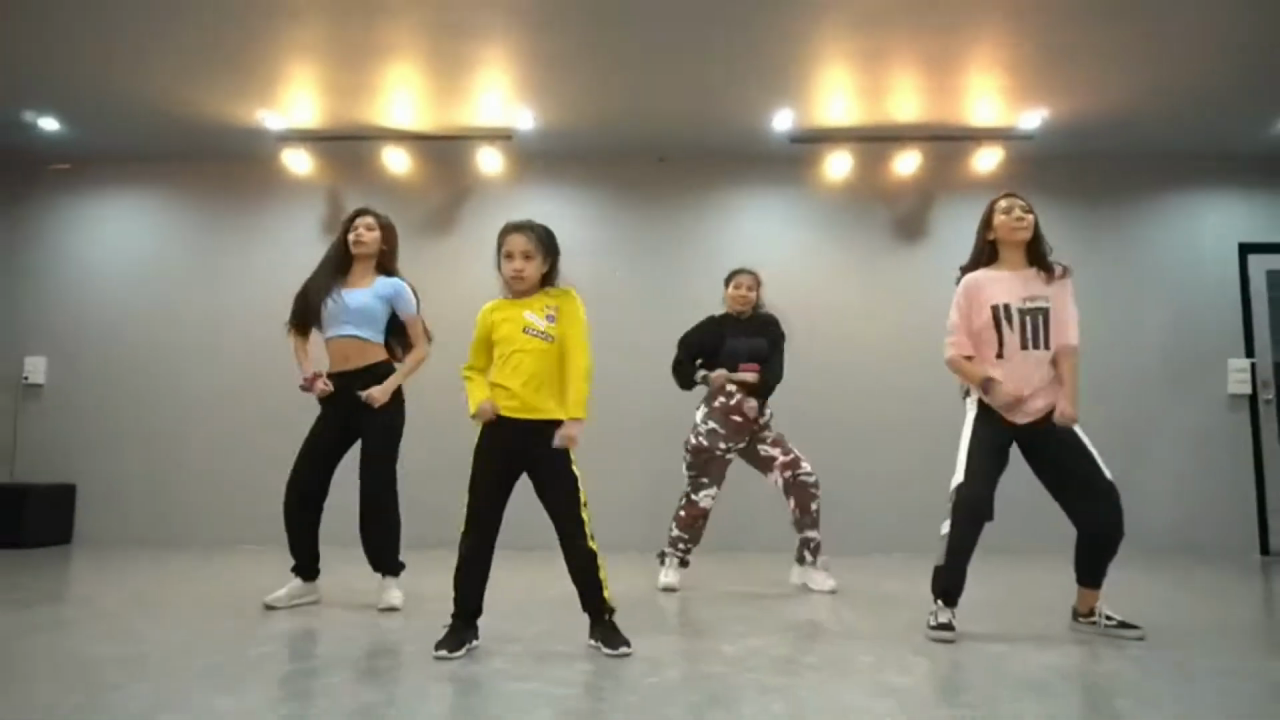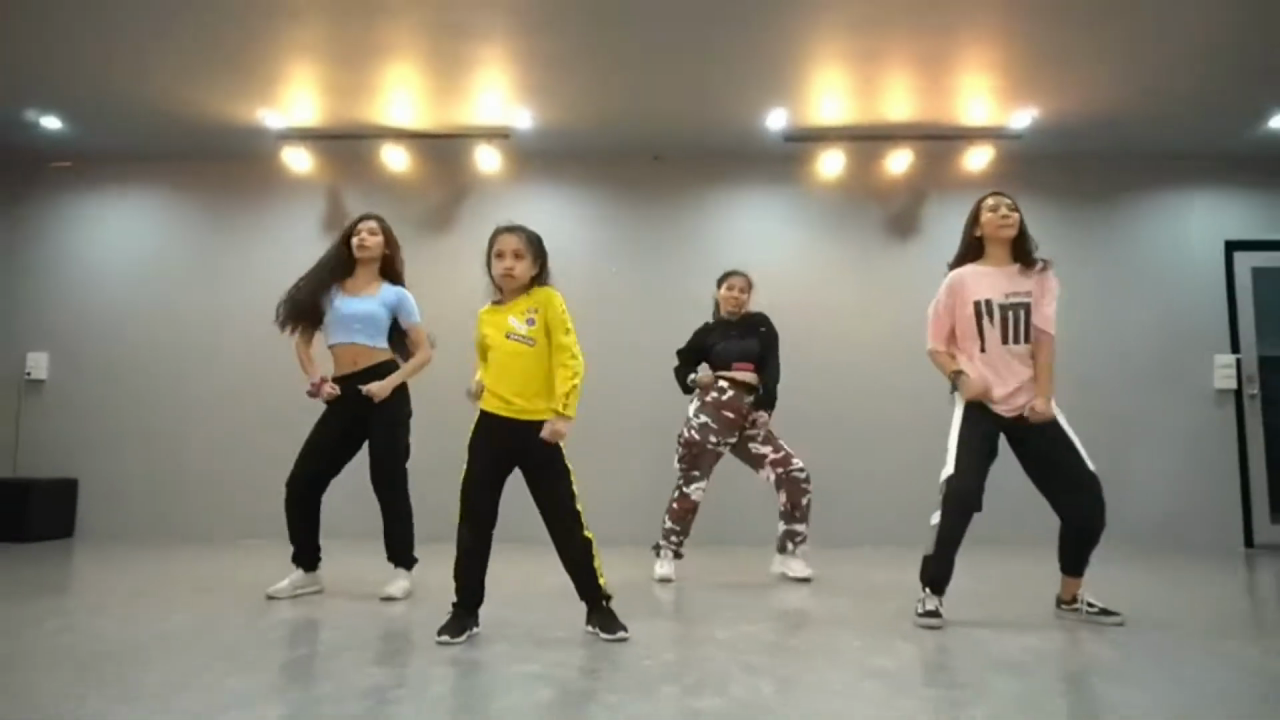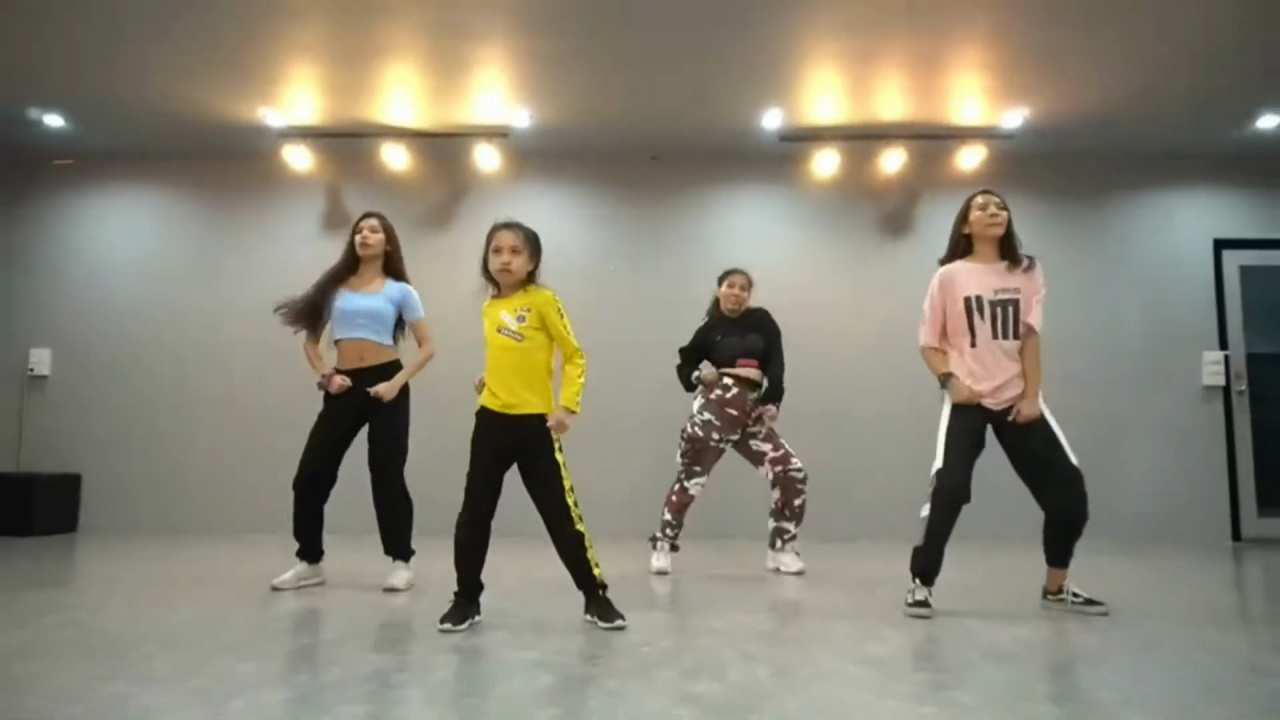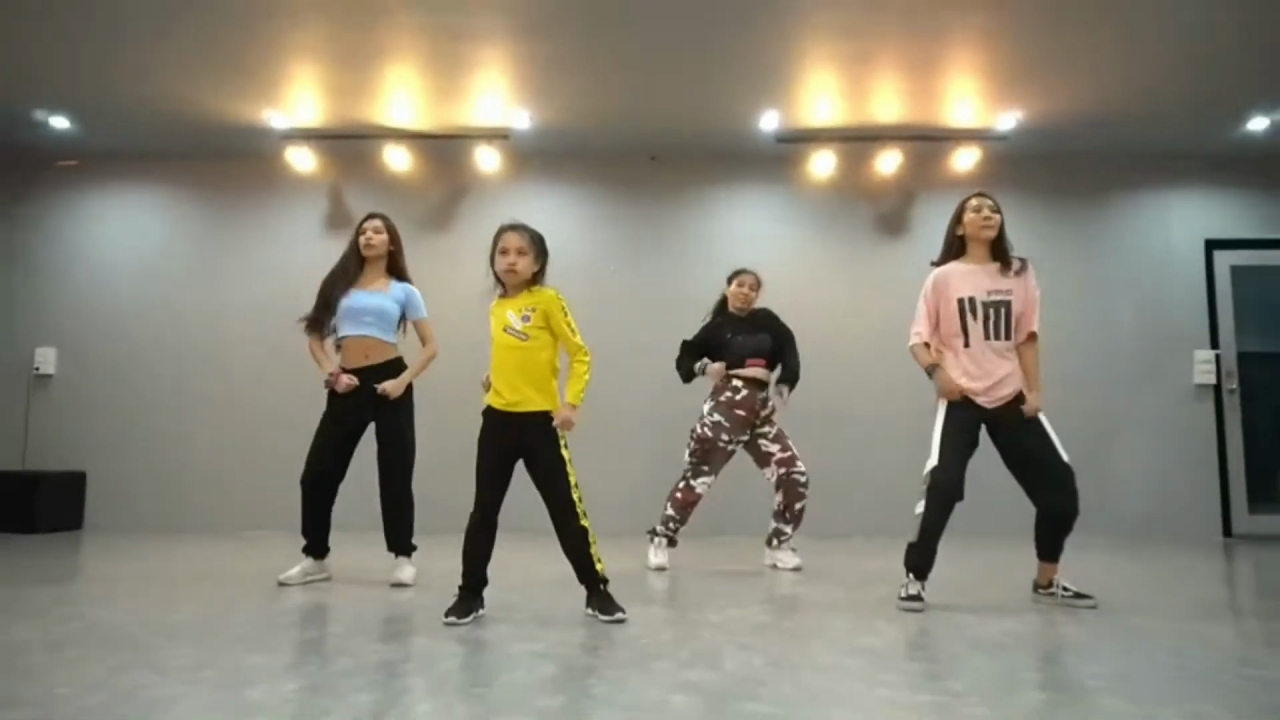
dt=0.1s
person 1, frame 1
left shoulder: (1057, 280)
right shoulder: (974, 285)
left elbow: (1065, 346)
right elbow: (956, 353)
left wrist: (1069, 398)
right wrist: (989, 384)
left hip: (1045, 411)
right hip: (990, 411)
left knee: (1103, 505)
right knee: (970, 503)
left ankle: (1087, 609)
right ankle: (944, 605)
person 1, frame 2
left shoulder: (1040, 275)
right shoulder: (959, 280)
left elbow: (1043, 336)
right elbow: (936, 344)
left wrist: (1043, 395)
right wrist: (961, 378)
left hip: (1028, 403)
right hip: (977, 404)
left knee: (1085, 496)
right knee: (959, 495)
left ankle: (1070, 596)
right ankle: (931, 593)
person 1, frame 3
left shoulder: (1028, 272)
right shoulder: (949, 277)
left elbow: (1029, 336)
right elbow: (929, 340)
left wrist: (1032, 394)
right wrist: (950, 379)
left hip: (1017, 396)
right hip: (966, 398)
left knee: (1068, 489)
right knee: (949, 488)
left ankle: (1056, 588)
right ankle: (921, 584)
person 1, frame 4
left shoulder: (1019, 274)
right shoulder: (943, 278)
left elbow: (1027, 338)
right elbow: (919, 339)
left wrist: (1034, 390)
right wrist: (936, 372)
left hip: (1011, 395)
right hip: (960, 396)
left knee: (1059, 486)
right knee: (942, 485)
left ankle: (1047, 581)
right ankle: (915, 578)
person 2, frame 1
left shoulder: (566, 302)
right shoulder: (490, 313)
left elbow: (578, 363)
right elbow: (472, 368)
left wrist: (574, 418)
right wrist: (477, 398)
left hip: (546, 432)
right hip: (499, 430)
left knee: (574, 529)
right knee: (478, 528)
left ankle: (601, 619)
right ankle: (464, 623)
person 2, frame 2
left shoulder: (548, 301)
right shoulder: (486, 316)
left elbow: (570, 360)
left wrist: (561, 414)
right wrist: (478, 381)
left hip: (538, 429)
right hip: (491, 427)
left knee: (568, 521)
right knee: (474, 521)
left ankle: (598, 606)
right ankle: (465, 610)
person 2, frame 3
left shoulder: (543, 300)
right shoulder: (489, 307)
left elbow: (575, 356)
left wrist: (567, 406)
right wrist: (486, 376)
left hip: (535, 423)
right hip: (490, 421)
left knee: (561, 514)
right knee: (474, 513)
left ankle: (595, 596)
right ankle: (467, 599)
person 2, frame 4
left shoulder: (547, 300)
right shoulder: (496, 307)
left elbow: (580, 354)
left wrist: (571, 403)
right wrist: (492, 376)
left hip: (540, 420)
right hip: (497, 419)
left knee: (567, 509)
right knee: (483, 510)
left ankle: (596, 590)
right ankle: (471, 594)
person 3, frame 1
left shoulder: (393, 288)
right shoulder: (326, 284)
left elbow: (421, 347)
right elbow: (299, 335)
left wrist: (389, 387)
right wrist: (309, 376)
left hip: (378, 391)
right hip: (338, 395)
left knee: (376, 486)
right knee: (302, 487)
left ankle: (390, 578)
right ankle: (305, 579)
person 3, frame 2
left shoulder: (396, 295)
right shoulder: (326, 288)
left elbow: (423, 352)
right elbow: (301, 338)
left wrist: (390, 383)
right wrist: (316, 380)
left hip: (383, 389)
right hip: (343, 396)
left knee: (389, 481)
right knee: (302, 481)
left ankle: (401, 570)
right ankle: (306, 569)
person 3, frame 3
left shoulder: (401, 292)
right shoulder: (335, 286)
left elbow: (427, 346)
right elbow: (310, 337)
left wrist: (398, 383)
right wrist: (324, 374)
left hip: (385, 385)
right hip: (345, 388)
left knee: (387, 476)
right knee: (311, 475)
left ankle: (400, 562)
right ankle: (310, 562)
person 3, frame 4
left shoulder: (405, 292)
right shoulder: (340, 285)
left elbow: (430, 346)
right elbow: (315, 336)
left wrist: (404, 381)
right wrist: (331, 372)
left hip: (389, 383)
right hip: (349, 387)
left knee: (395, 473)
right knee: (318, 473)
left ankle: (402, 557)
right ankle: (316, 558)
person 4, frame 1
left shoulder: (768, 326)
right shoulder: (713, 326)
left elbow: (773, 368)
right elbow: (682, 363)
left wrist: (757, 398)
right wrist: (704, 377)
left hip: (757, 415)
right hip: (720, 410)
left knee: (803, 478)
right knee: (701, 488)
left ankle: (808, 564)
right ankle: (672, 561)
person 4, frame 2
left shoulder: (760, 325)
right shoulder: (708, 332)
left elbow: (771, 367)
right elbow: (684, 365)
left wrist: (766, 406)
right wrist: (693, 379)
left hip: (750, 411)
right hip: (712, 405)
left knee: (795, 473)
right knee: (692, 482)
left ankle: (788, 554)
right ankle: (666, 553)
person 4, frame 3
left shoulder: (761, 320)
right shoulder: (709, 329)
left elbow: (776, 361)
right elbow: (686, 364)
left wrist: (773, 399)
right wrist: (700, 376)
left hip: (754, 405)
right hip: (718, 402)
left knee: (791, 473)
right knee: (692, 476)
left ankle: (781, 549)
right ankle: (662, 545)
person 4, frame 4
left shoulder: (767, 320)
right shoulder: (716, 327)
left elbow: (788, 353)
right elbow: (685, 359)
left wrist: (785, 384)
right wrist: (704, 367)
left hip: (761, 406)
right hip: (727, 403)
left knee: (795, 475)
right knee: (698, 475)
left ankle: (778, 547)
right ankle: (661, 540)
